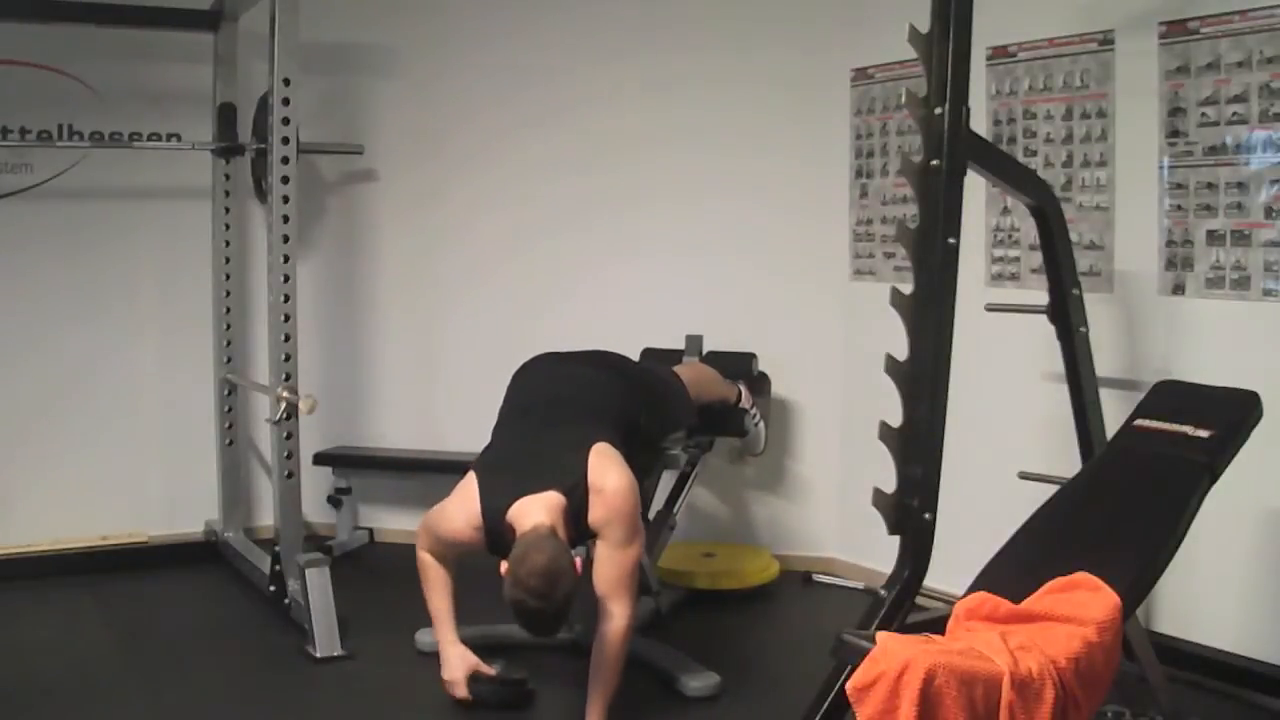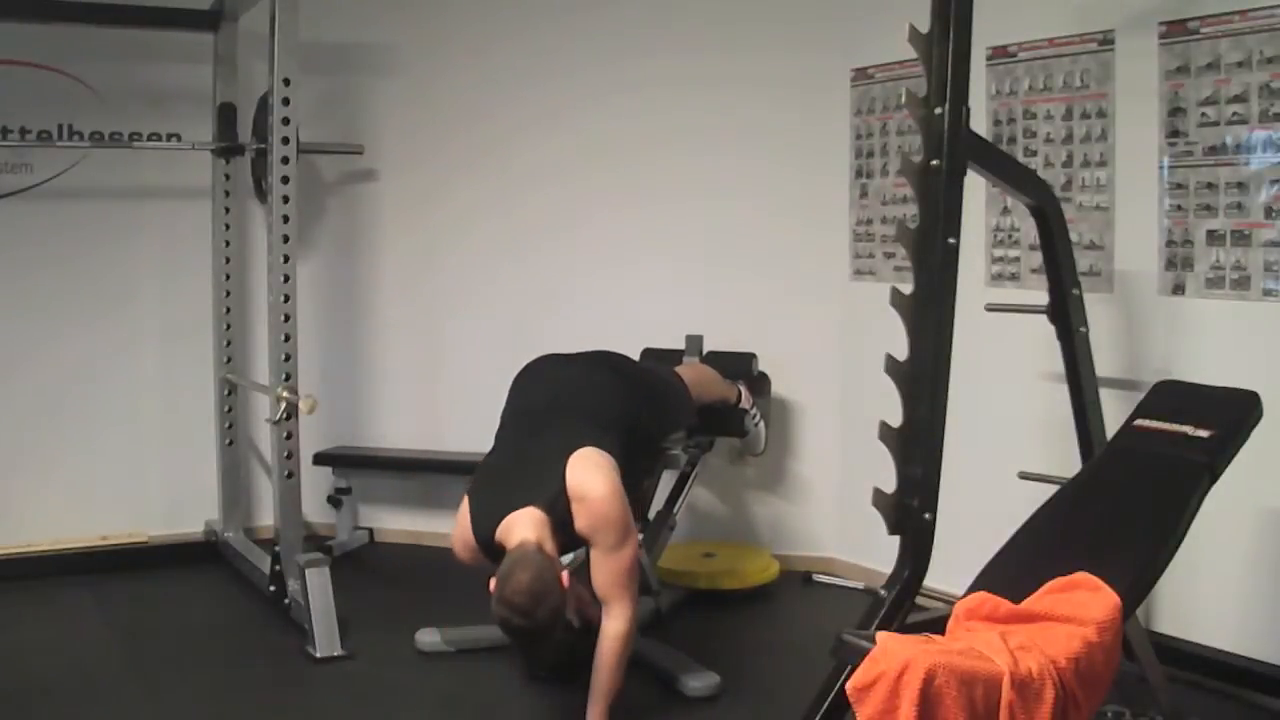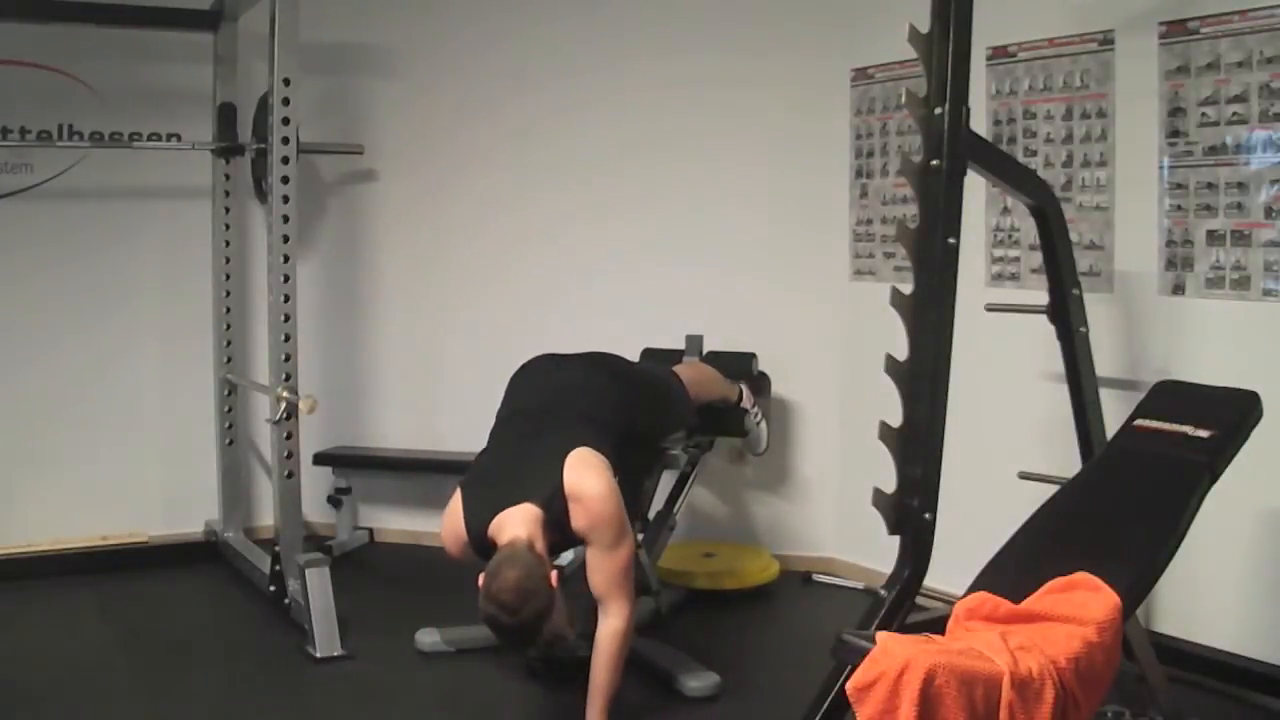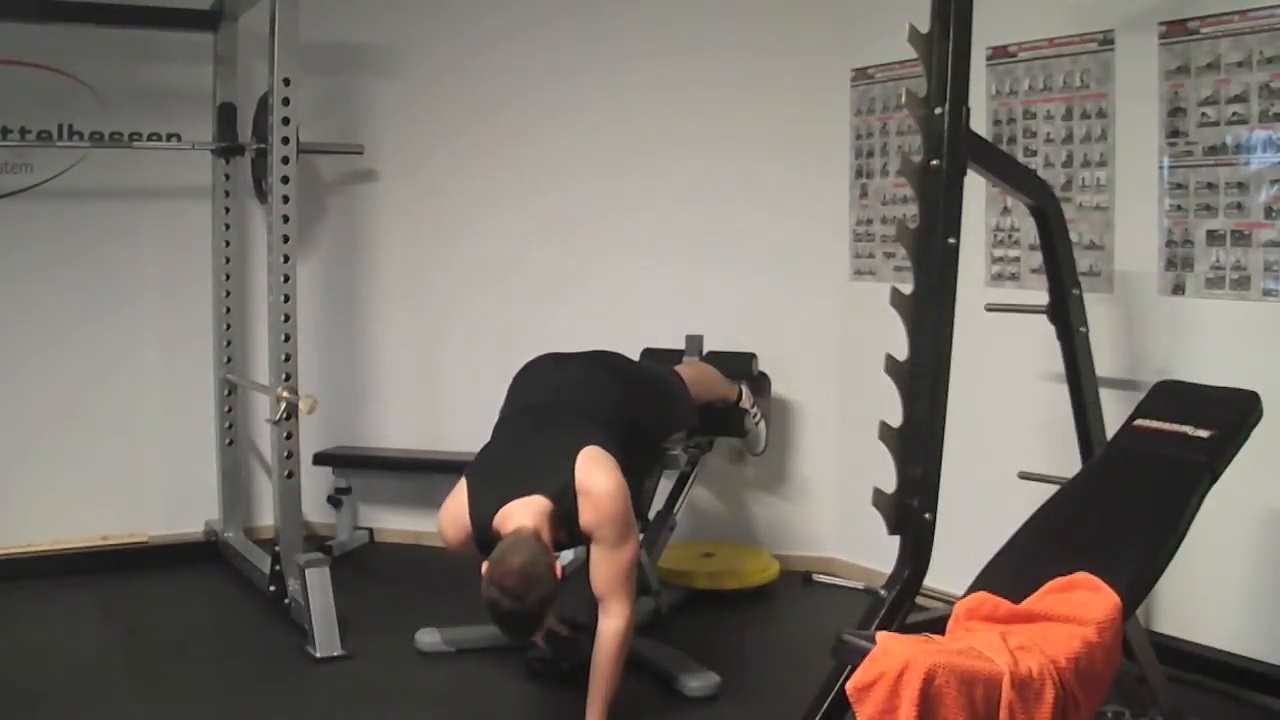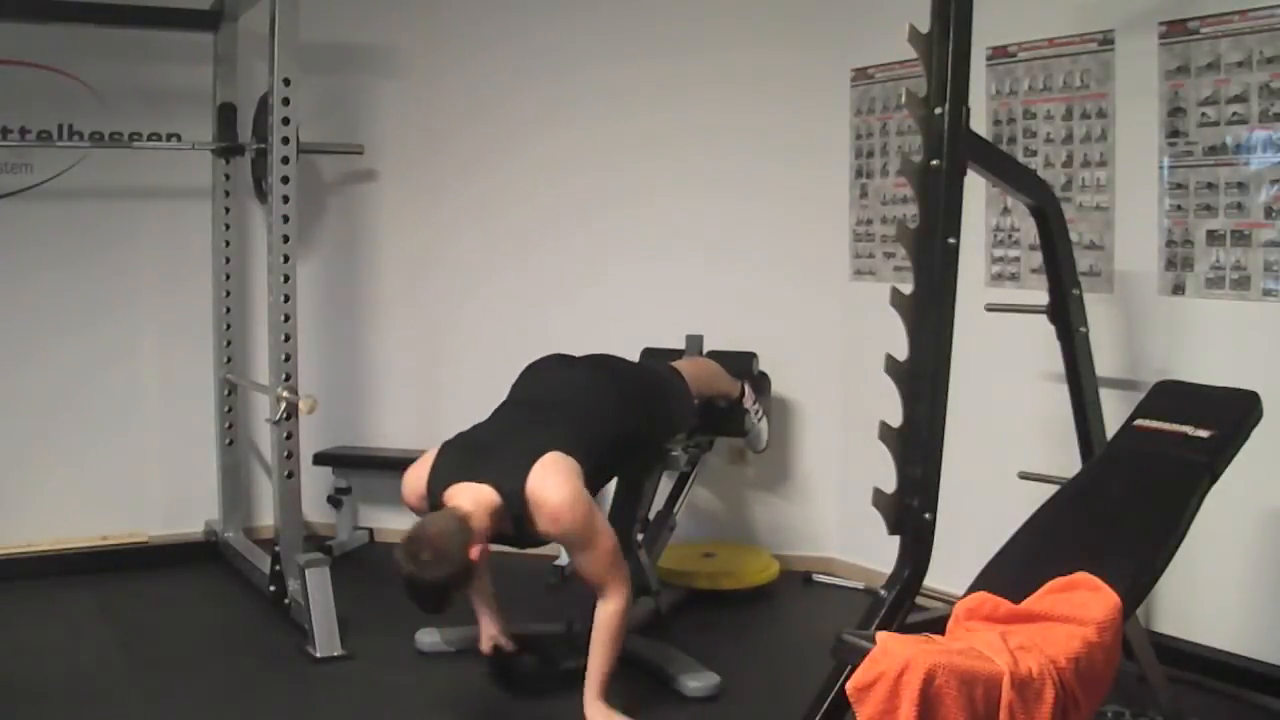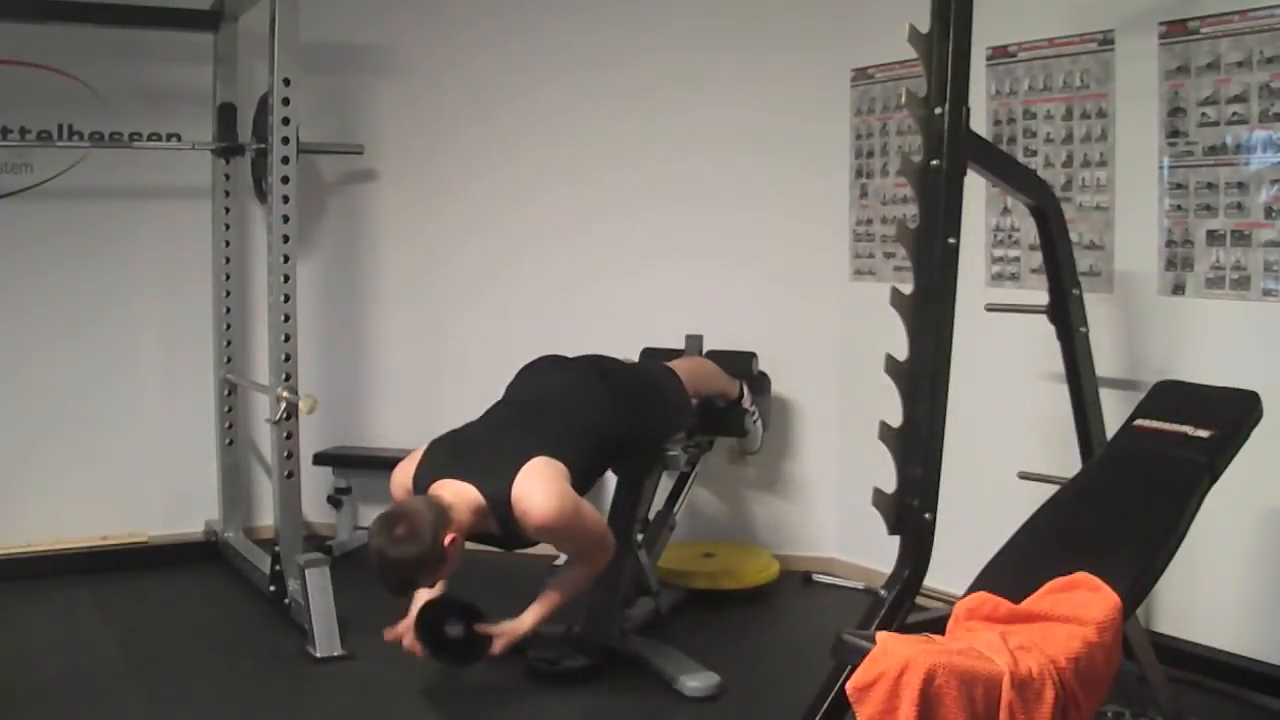
dt=0.5s
person 1, frame 1
left shoulder: (610, 491)
right shoulder: (465, 518)
left elbow: (616, 614)
right elbow: (427, 549)
right wrist: (450, 646)
left hip: (618, 384)
right hip: (537, 378)
left knee: (678, 384)
left ankle: (738, 397)
person 1, frame 2
left shoulder: (593, 495)
right shoulder: (469, 536)
left elbow: (619, 613)
right wrist: (565, 591)
left hip: (617, 385)
right hip: (540, 380)
left knee: (679, 385)
left ankle: (737, 397)
person 1, frame 3
left shoulder: (589, 495)
right shoulder: (459, 530)
left elbow: (615, 612)
right wrist: (549, 603)
left hip: (612, 386)
right hip: (535, 379)
left knee: (679, 385)
left ankle: (739, 397)
person 1, frame 4
left shoulder: (598, 494)
right shoulder: (456, 522)
left elbow: (615, 612)
right wrist: (538, 614)
left hip: (618, 386)
right hip: (539, 379)
left knee: (681, 385)
left ankle: (738, 396)
person 1, frame 5
left shoulder: (553, 500)
right shoulder: (419, 487)
left elbow: (614, 593)
right elbow: (457, 548)
right wrist: (486, 616)
left hip: (618, 395)
right hip: (542, 380)
left knee: (679, 381)
left ankle: (740, 394)
person 1, frame 6
left shoulder: (540, 505)
right shoulder: (407, 484)
left elbow: (599, 552)
left wrist: (525, 624)
right wrist: (423, 603)
left hip: (612, 397)
right hip: (540, 378)
left knee: (674, 378)
left ankle: (738, 396)
